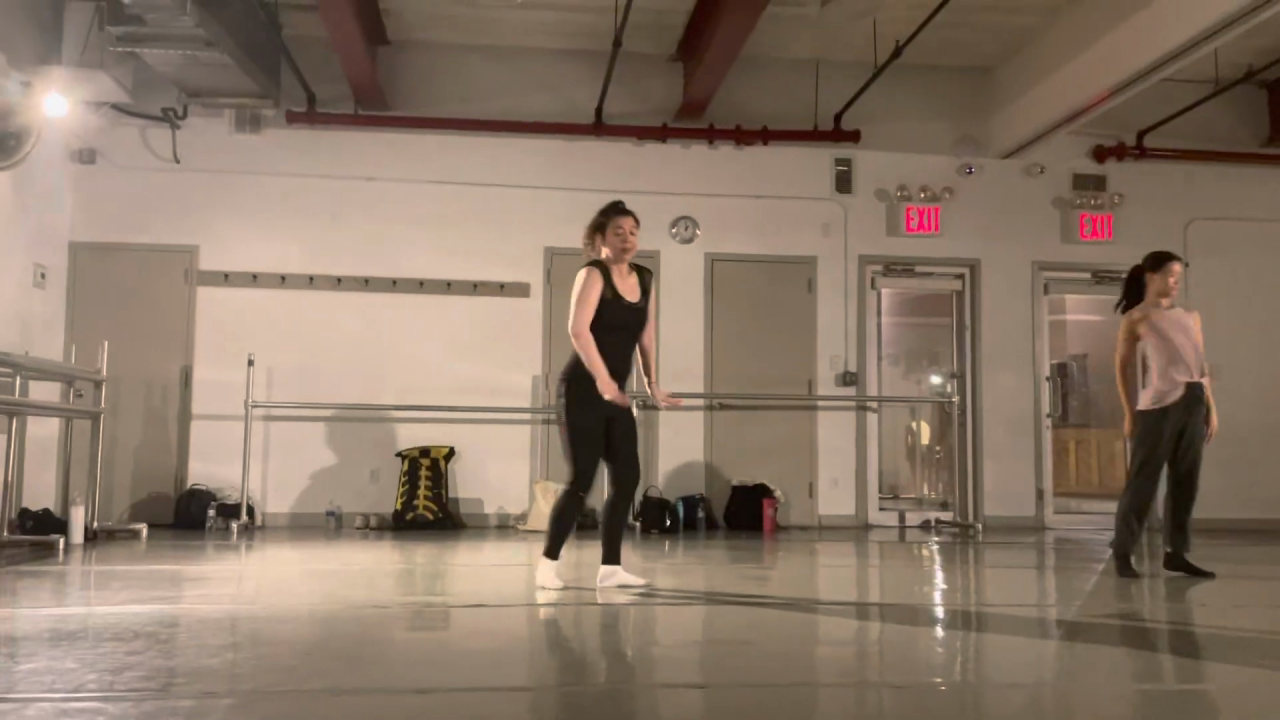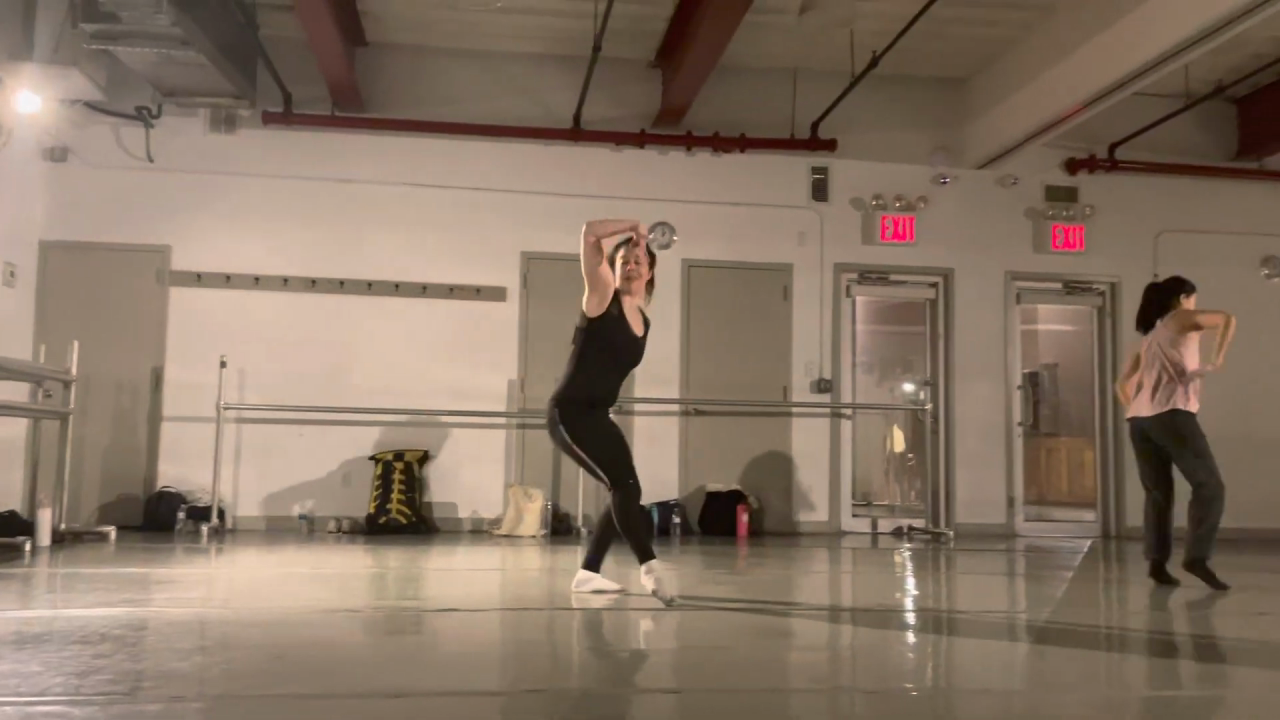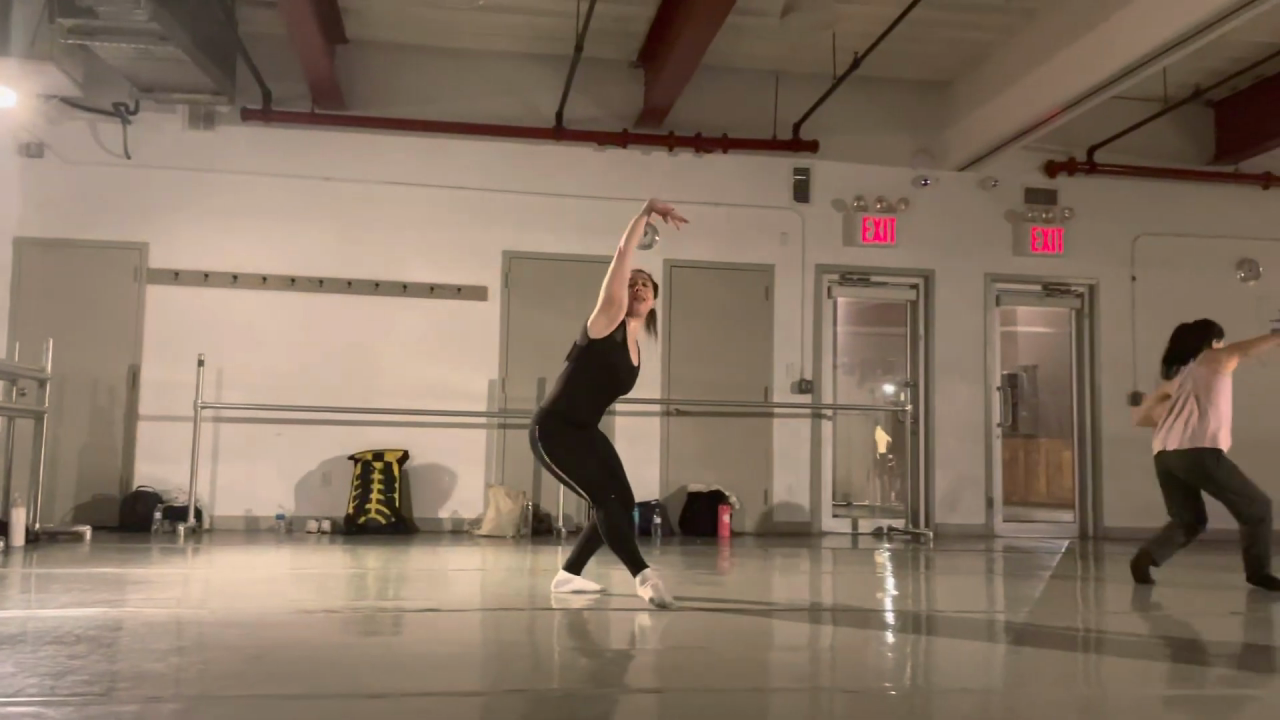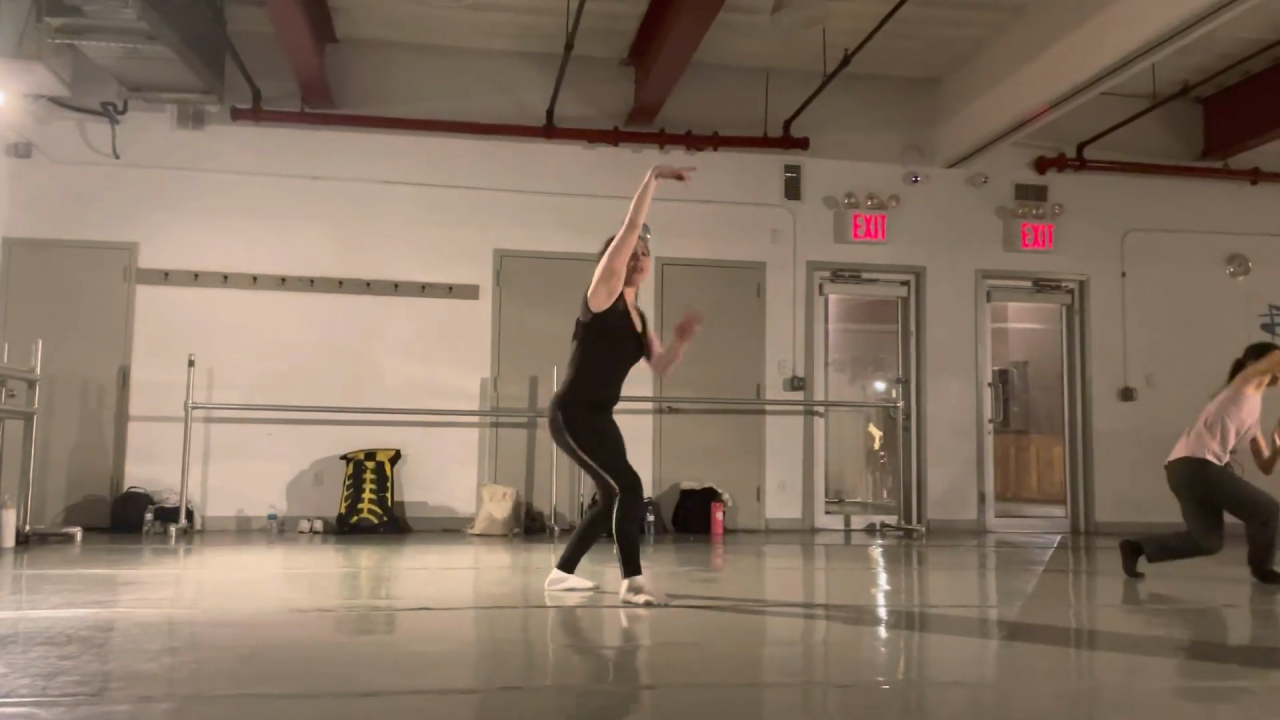
dt=0.4s
person 1, frame 1
left shoulder: (645, 280)
right shoulder: (593, 274)
left elbow: (646, 335)
right elbow: (578, 329)
left wrist: (653, 386)
right wrist: (602, 379)
left hip: (613, 393)
right hip: (581, 389)
left knee: (627, 479)
right knee: (582, 481)
left ankle: (611, 568)
right ankle: (548, 561)
person 1, frame 2
left shoulder: (642, 320)
right shoulder: (602, 295)
right elbow: (589, 232)
right wrist: (631, 229)
left hip: (597, 415)
right hip: (570, 412)
left knee: (626, 489)
right knee: (624, 484)
left ankle: (589, 573)
right ankle: (650, 568)
person 1, frame 3
left shoulder: (635, 348)
right shoulder: (607, 320)
right elbow: (621, 257)
right wrist: (648, 211)
left hip: (586, 433)
right hip: (553, 432)
left knee: (622, 503)
right knee: (605, 499)
left ankle: (568, 574)
right ankle: (644, 577)
person 1, frame 4
left shoulder: (638, 316)
right shoulder: (603, 294)
left elbow: (662, 363)
right elbow: (630, 227)
left wrist: (682, 337)
right wrist: (654, 176)
left hip: (600, 419)
right hip: (572, 415)
left knee: (615, 498)
right knee: (628, 487)
left ankle: (562, 572)
right ankle: (633, 581)
person 2, frame 1
left shoulder: (1190, 317)
right shoulder: (1137, 318)
left elbow: (1201, 367)
right elbow: (1123, 368)
left wrist: (1211, 408)
right wrist: (1129, 413)
left hip: (1193, 404)
right hip: (1161, 405)
left knee: (1186, 481)
right knee: (1143, 480)
left ankle: (1176, 553)
right ankle: (1123, 551)
person 2, frame 2
left shoulder: (1148, 338)
right shoulder: (1184, 319)
left elbow: (1122, 384)
right elbow: (1227, 318)
right wrist: (1216, 362)
left hip: (1139, 420)
right hip: (1172, 415)
left knee: (1158, 492)
right knee: (1209, 485)
left ankle: (1156, 561)
right ankle: (1197, 558)
person 2, frame 3
left shoulder: (1174, 380)
right shoulder: (1221, 358)
left elbow: (1140, 417)
left hip: (1165, 454)
right hip: (1200, 451)
left knee: (1189, 519)
right knee: (1257, 506)
left ankle: (1145, 559)
person 2, frame 4
left shoulder: (1252, 414)
right shoulder: (1250, 380)
left hip: (1183, 467)
right hip: (1195, 464)
left knee: (1208, 540)
left ankle: (1137, 547)
